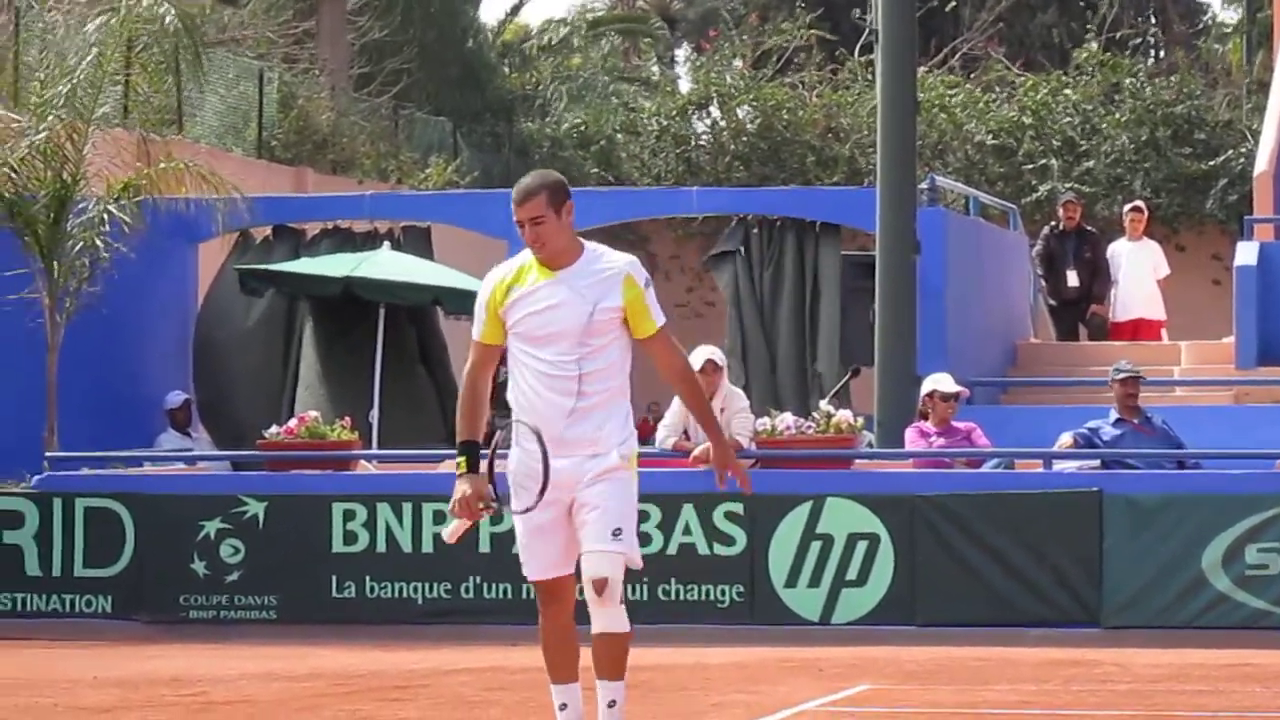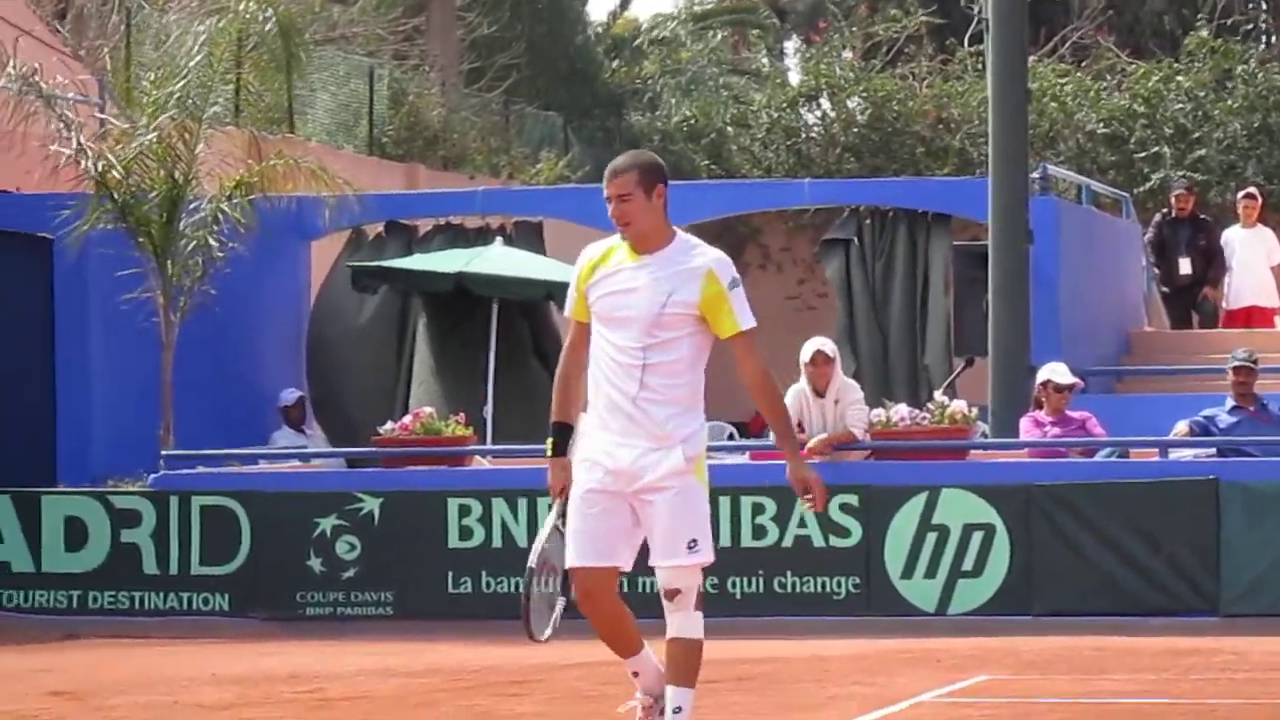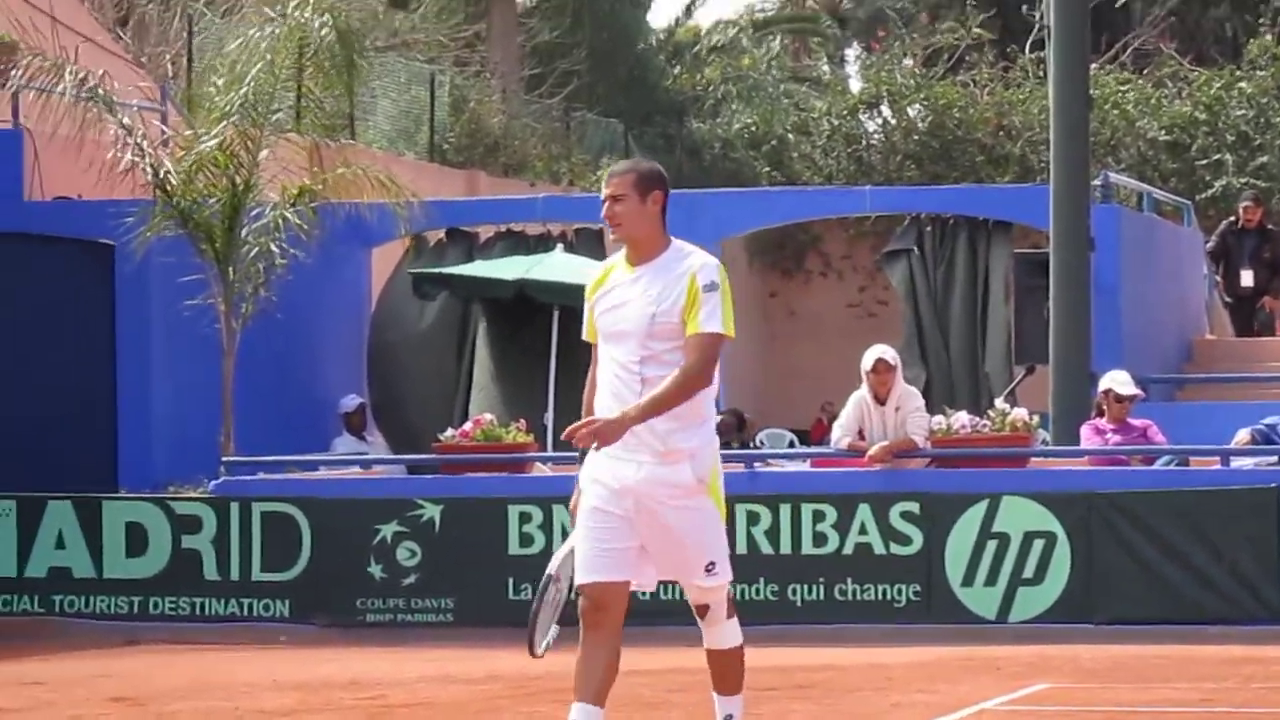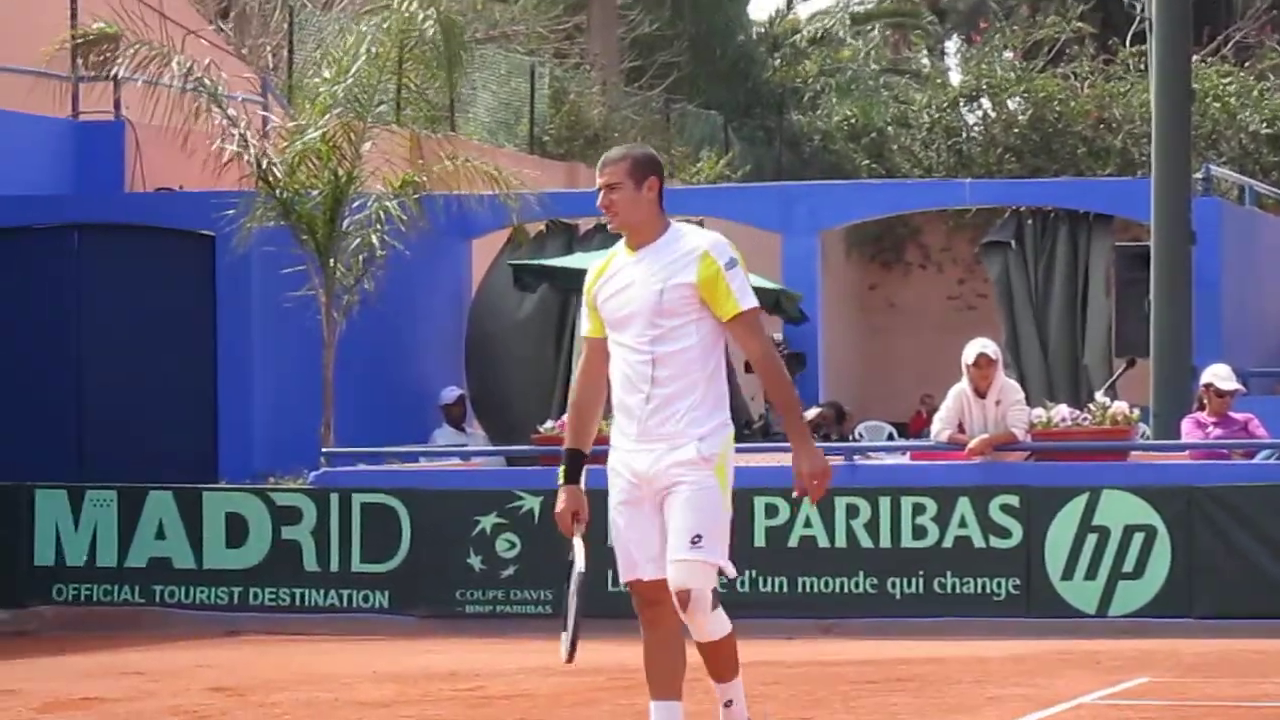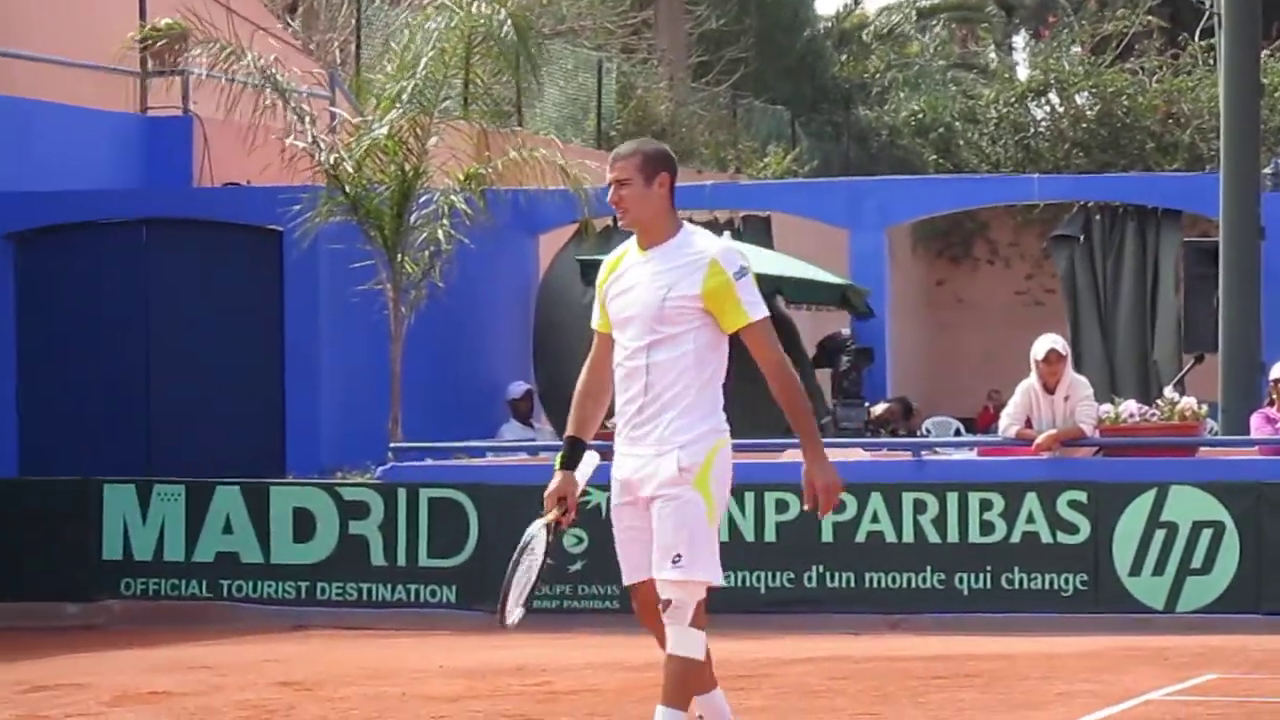
dt=0.4s
person 1, frame 1
left shoulder: (621, 273)
right shoulder: (501, 284)
left elbow: (670, 361)
right elbow: (476, 376)
left wrist: (717, 440)
right wrist: (468, 466)
left hip: (603, 459)
right hip: (532, 464)
left knee: (601, 588)
right knee: (552, 597)
person 1, frame 2
left shoulder: (708, 269)
right shoulder: (593, 263)
left elbow: (750, 364)
right elbow: (575, 357)
left wrist: (792, 452)
right wrist: (559, 448)
left hip: (672, 456)
right hip: (603, 455)
left knee: (680, 593)
right knee: (588, 586)
person 1, frame 3
left shoulder: (700, 273)
right shoulder: (602, 280)
left elbow: (700, 369)
left wrist: (625, 420)
right wrist: (581, 474)
left hip: (683, 472)
right hip: (608, 473)
left knee: (711, 606)
right knee: (598, 606)
person 1, frame 4
left shoulder: (705, 253)
right shoulder: (601, 274)
left elbow: (759, 350)
right elbow: (590, 380)
left wrist: (802, 441)
right wrist: (570, 477)
left hip: (694, 453)
right hip: (629, 461)
left knee: (692, 598)
right knee: (652, 604)
person 1, frame 5
left shoulder: (715, 259)
right shoulder: (614, 266)
left elbow: (772, 360)
right elbow: (598, 369)
left wrist: (813, 453)
right wrist: (568, 463)
left hip: (688, 459)
right hip: (627, 461)
left knee: (683, 606)
right knee: (655, 612)
